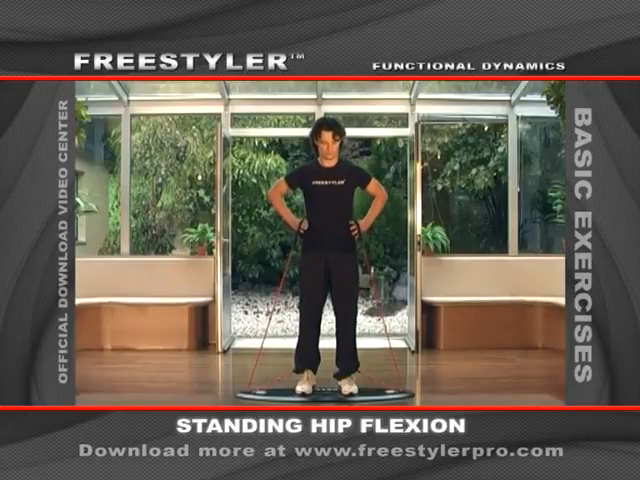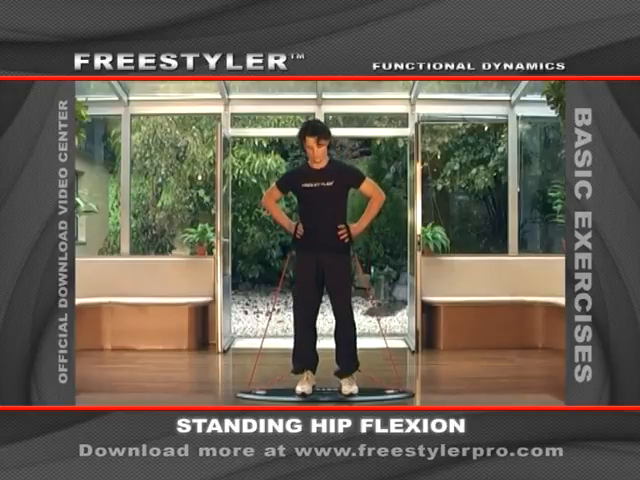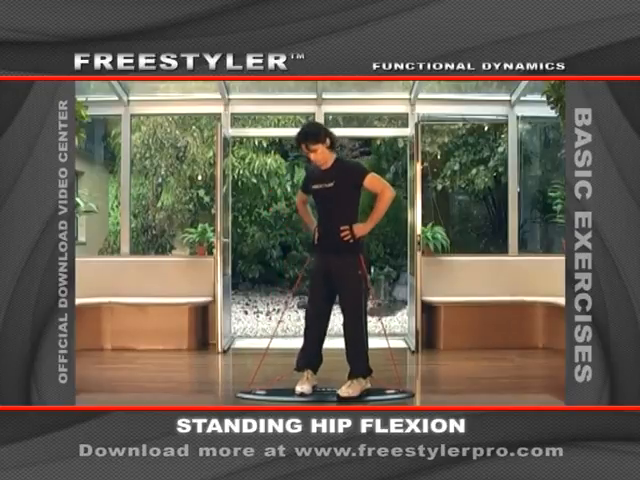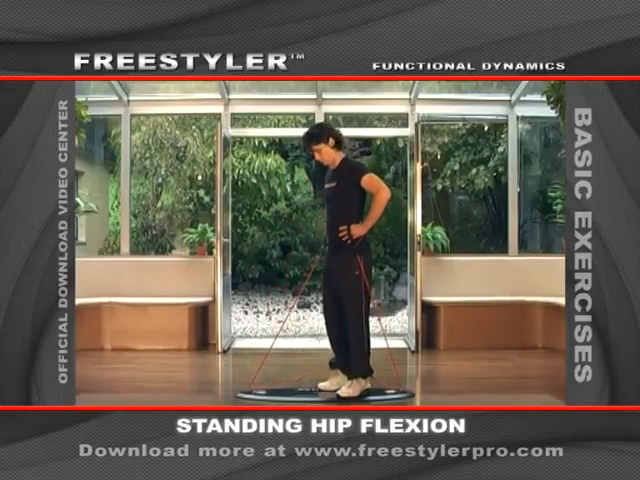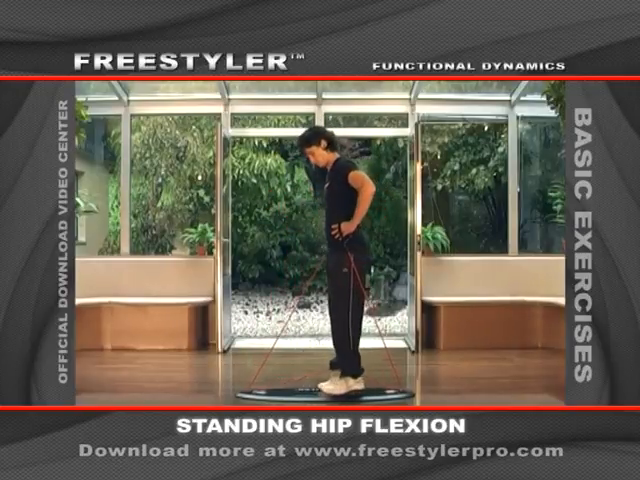
dt=0.5s
person 1, frame 1
left shoulder: (352, 172)
right shoulder: (304, 172)
left elbow: (381, 194)
right elbow: (274, 193)
left wrist: (366, 223)
right wrist: (292, 221)
left hip: (344, 253)
right hip: (313, 253)
left knee: (346, 314)
right knee: (309, 313)
left ankle: (347, 373)
right ankle: (306, 372)
person 1, frame 2
left shoulder: (344, 172)
right shoulder: (296, 176)
left elbow: (378, 196)
right elbow: (268, 199)
left wrist: (359, 226)
right wrist: (288, 225)
left hip: (337, 253)
right hip: (306, 254)
left knee: (343, 313)
right knee: (304, 314)
left ankle: (348, 373)
right ankle: (306, 372)
person 1, frame 3
left shoulder: (350, 169)
right shoulder: (312, 176)
left elbow: (387, 192)
right elbow: (301, 202)
left wrist: (367, 226)
left hip: (349, 255)
right hip: (322, 255)
left knee: (354, 316)
right knee: (314, 315)
left ankle: (360, 376)
right ankle: (307, 372)
person 1, frame 4
left shoulder: (353, 169)
right shoulder: (330, 174)
left elbow: (383, 192)
left wrist: (364, 227)
left hip: (353, 255)
right hip: (334, 254)
left knee: (355, 316)
right knee: (333, 316)
left ankle: (360, 376)
right ankle: (342, 371)
person 1, frame 5
left shoulder: (345, 168)
right shoulder: (331, 173)
left elbow: (368, 187)
left wrist: (353, 223)
left hip: (350, 252)
right hip: (338, 252)
left knee: (347, 314)
right knee: (338, 315)
left ankle: (352, 376)
right ankle: (342, 372)
